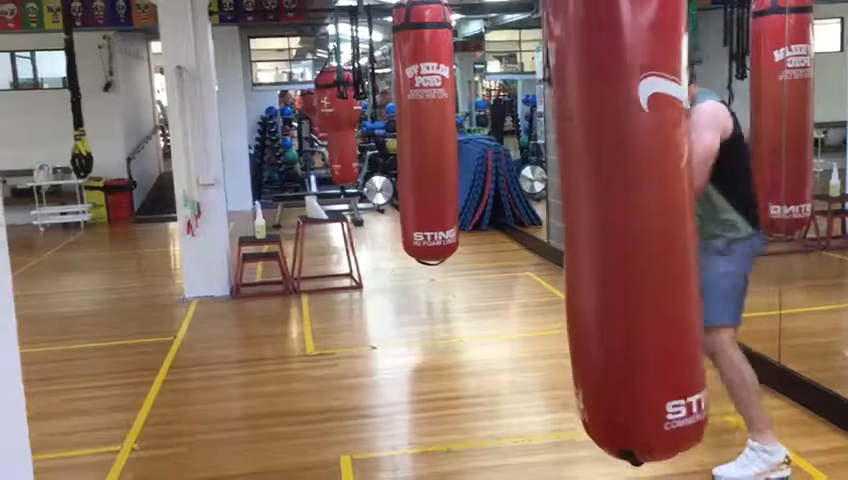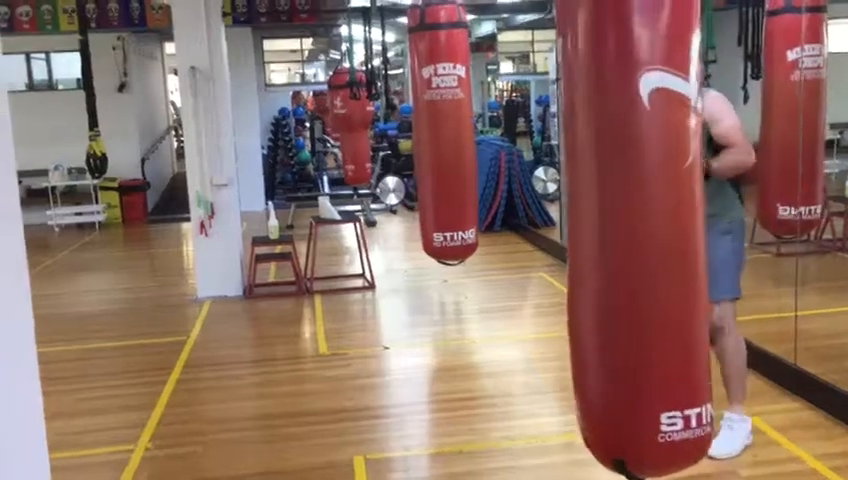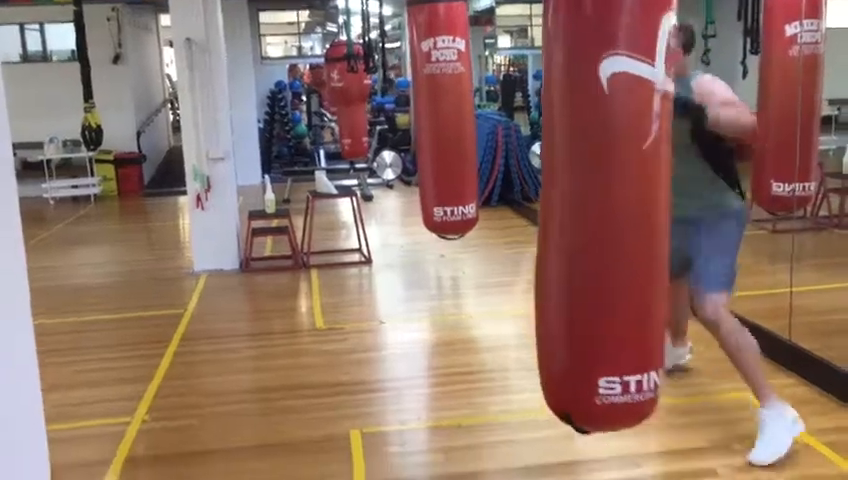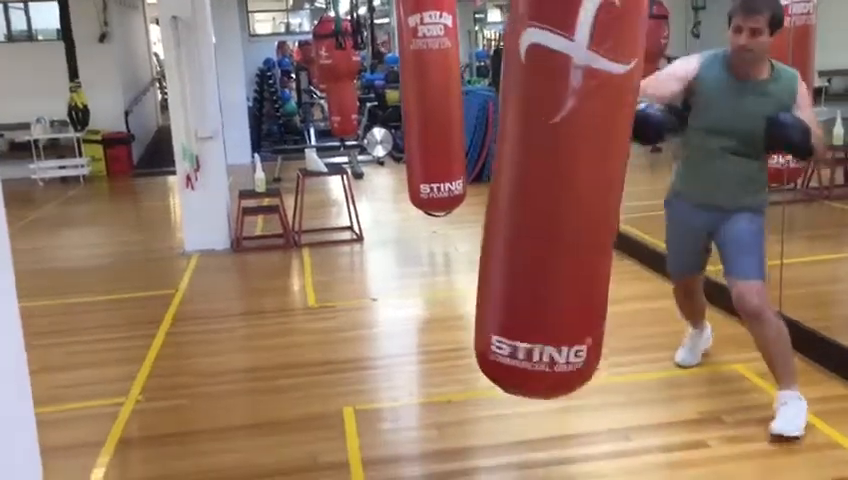
dt=0.5s
person 1, frame 1
left shoulder: (707, 113)
right shoulder: (690, 113)
left elbow: (690, 182)
left hip: (728, 240)
right hip: (702, 235)
left knee: (718, 338)
person 1, frame 2
left shoulder: (708, 103)
left elbow: (745, 156)
left wrist: (701, 170)
left hip: (719, 222)
left knee: (719, 318)
left ankle: (737, 419)
person 1, frame 3
left shoulder: (704, 86)
left elbow: (744, 123)
left wrist: (703, 110)
left hip: (717, 217)
right hip: (681, 215)
left knee: (713, 312)
right knee: (670, 283)
left ankle: (778, 414)
right ankle: (678, 348)
person 1, frame 4
left shoulder: (790, 84)
right shoulder: (696, 69)
left elbow: (815, 147)
right elbow: (643, 93)
left wrist: (800, 137)
right wrist: (639, 111)
left hip: (742, 208)
right hip: (688, 202)
left knee: (752, 302)
right knee: (684, 285)
left ankle: (790, 397)
right ankle: (699, 333)
